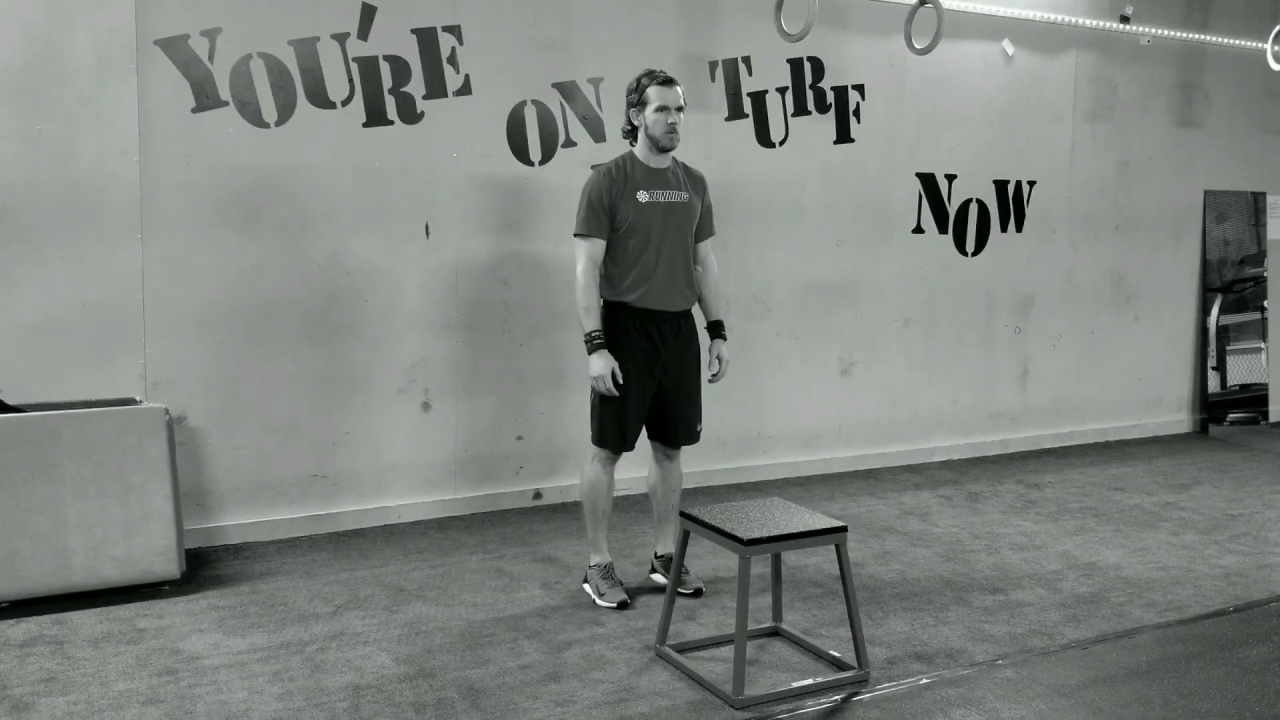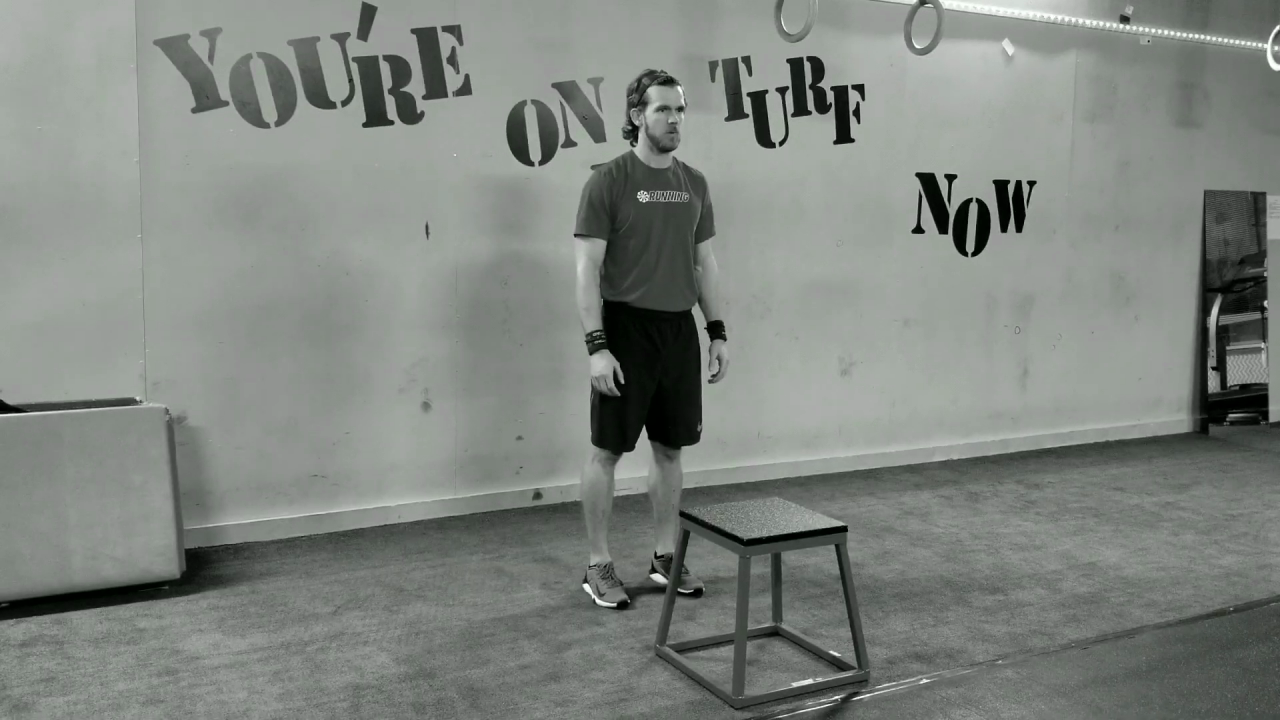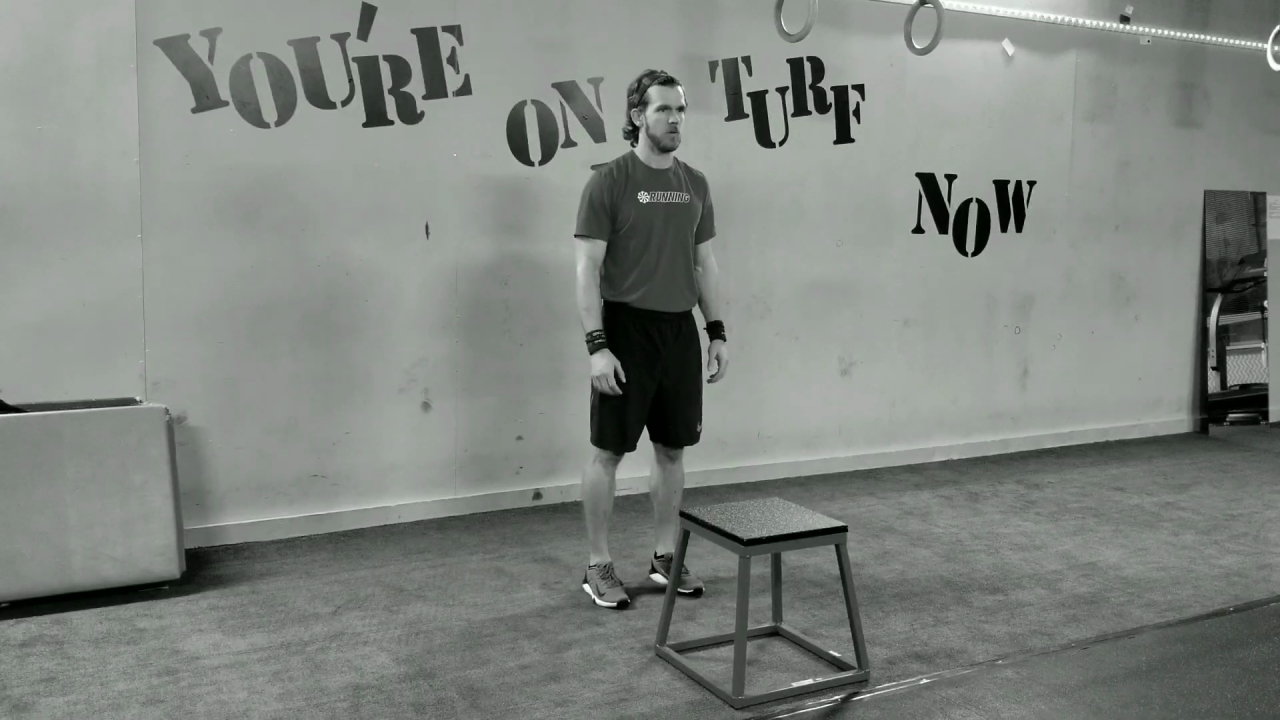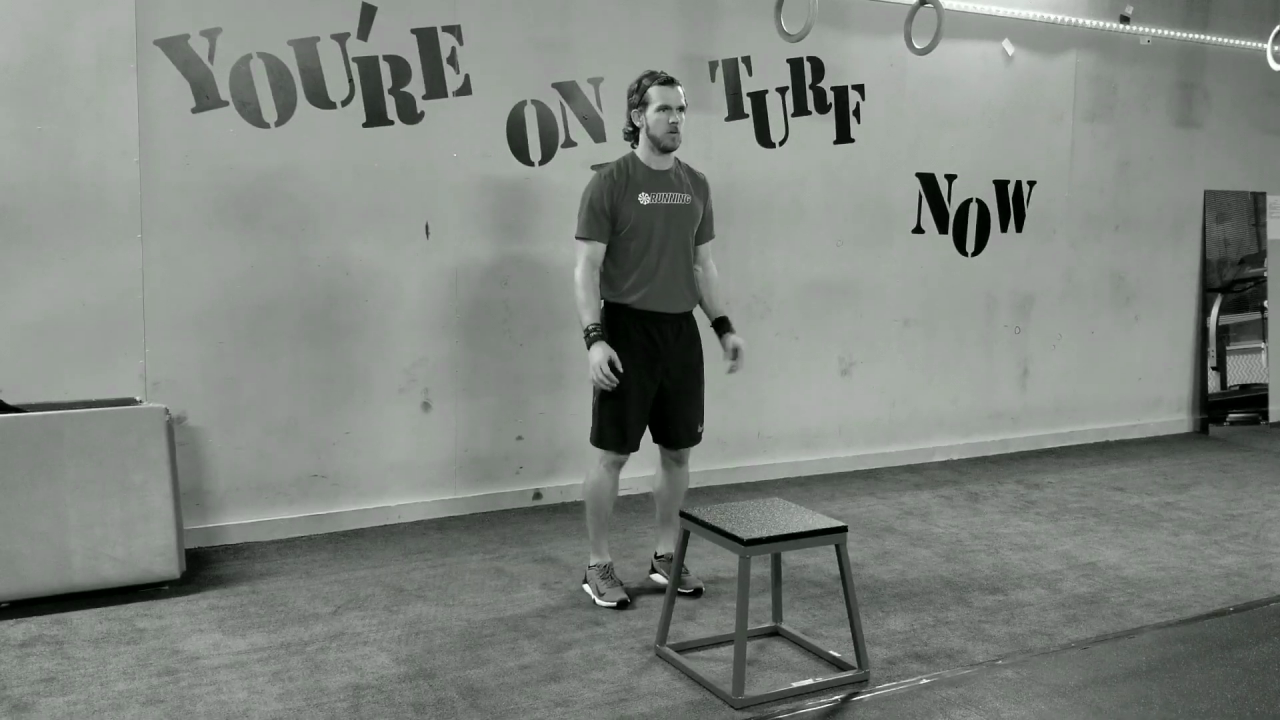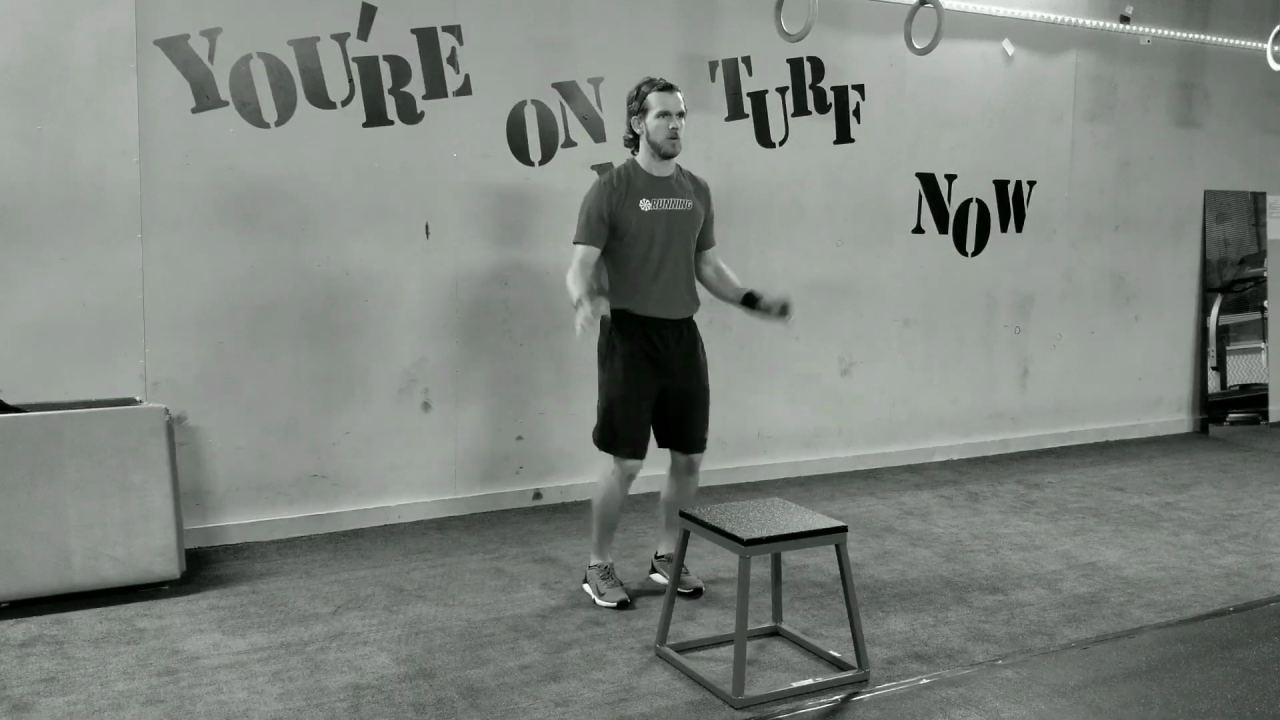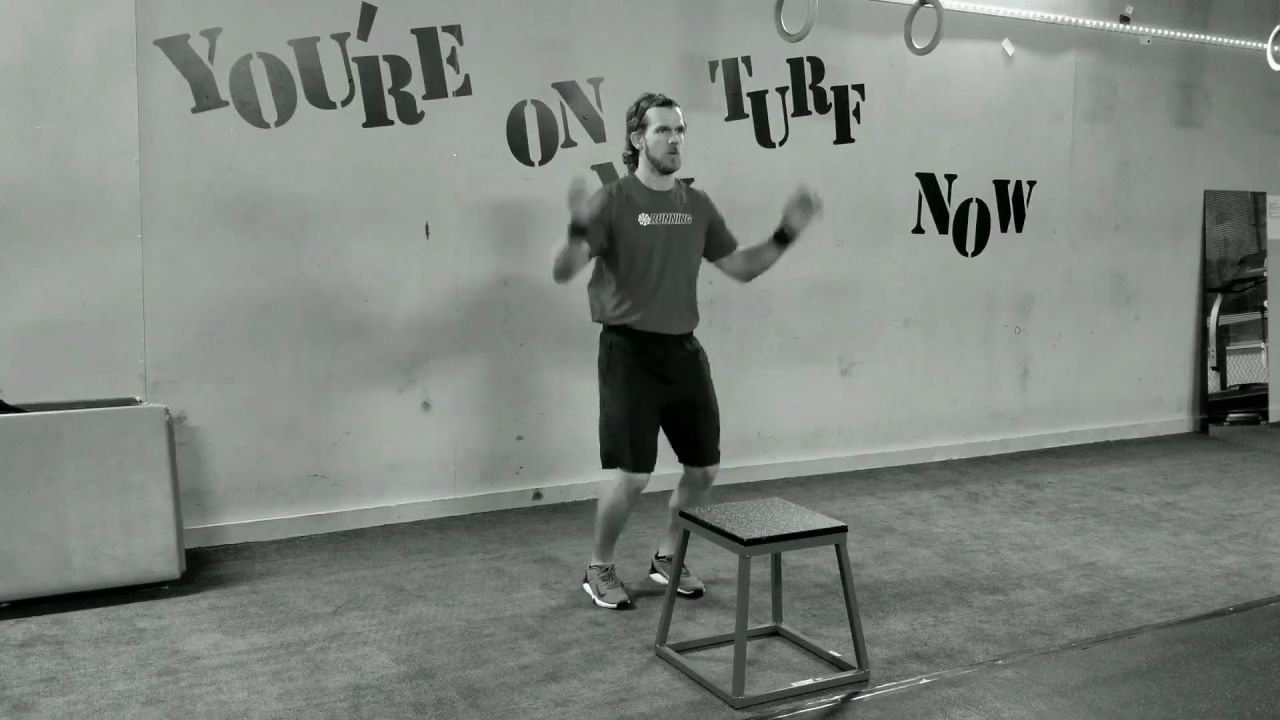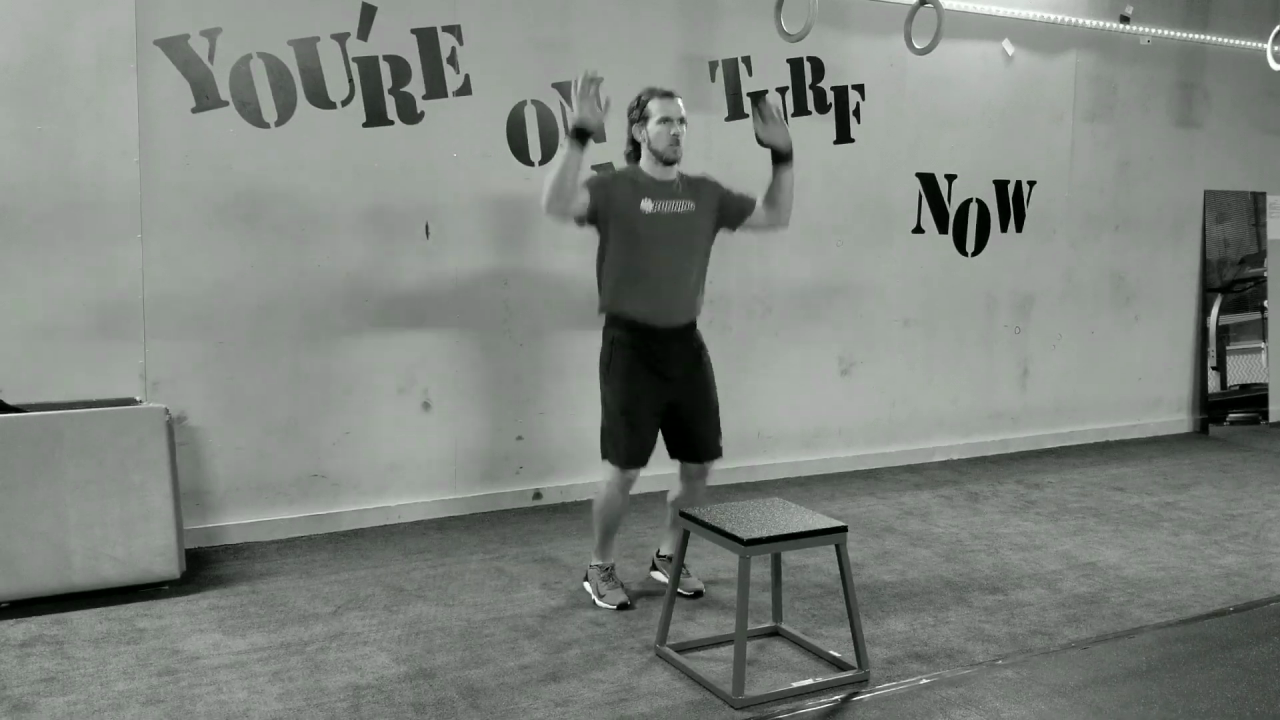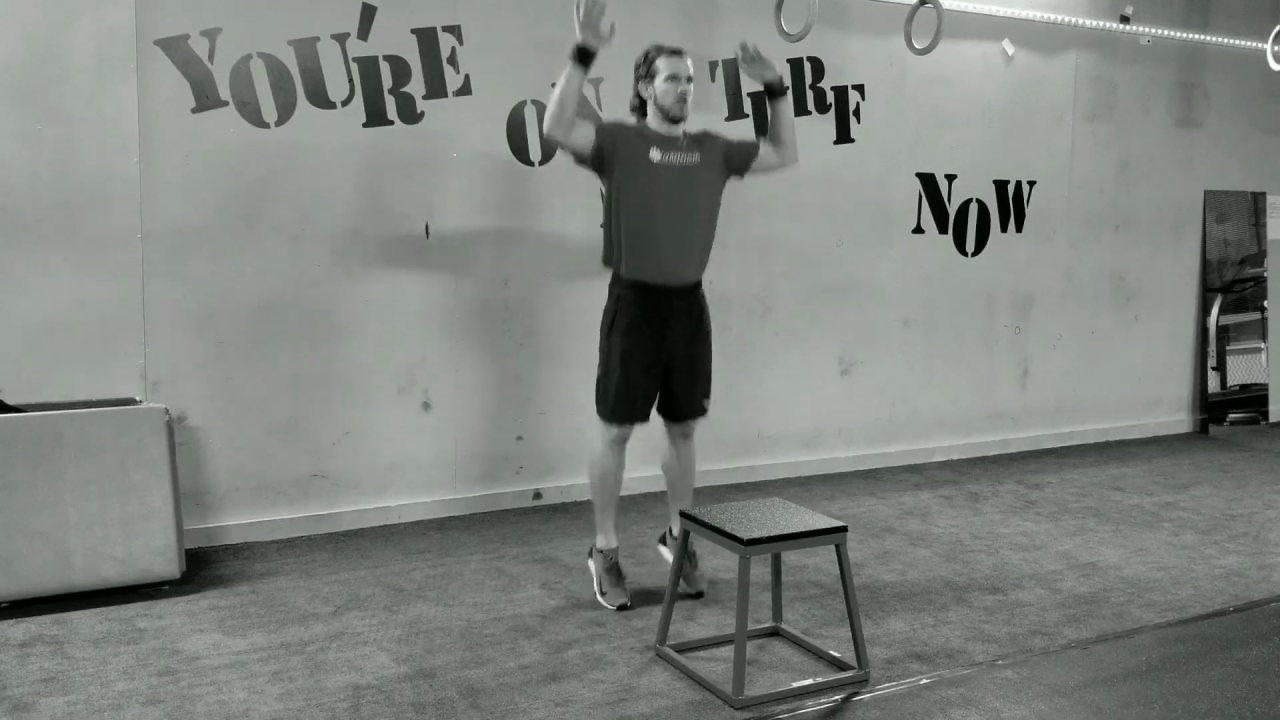
dt=0.1s
person 1, frame 1
left shoulder: (694, 183)
right shoulder: (607, 182)
left elbow: (704, 262)
right elbow: (587, 269)
left wrist: (717, 331)
right wrist: (596, 346)
left hip: (679, 331)
right hip: (625, 330)
left knee: (670, 448)
right knee: (607, 450)
left ankle: (666, 556)
right ankle: (599, 565)
person 1, frame 2
left shoulder: (694, 183)
right shoulder: (608, 181)
left elbow: (704, 262)
right elbow: (587, 269)
left wrist: (718, 331)
right wrist: (597, 346)
left hip: (679, 332)
right hip: (627, 330)
left knee: (670, 449)
right knee: (607, 451)
left ankle: (665, 556)
right ankle: (598, 565)
person 1, frame 3
left shoulder: (695, 184)
right shoulder: (609, 183)
left elbow: (704, 261)
right elbow: (588, 267)
left wrist: (716, 331)
right wrist: (598, 344)
left hip: (679, 331)
right hip: (626, 330)
left knee: (673, 450)
right knee: (609, 452)
left ankle: (665, 556)
right ankle: (599, 565)
person 1, frame 4
left shoulder: (695, 184)
right shoulder: (609, 184)
right elbow: (586, 269)
left wrist: (724, 326)
right wrist: (594, 338)
left hip: (680, 332)
right hip: (627, 331)
left knee: (677, 452)
right knee: (612, 454)
left ankle: (665, 556)
right ankle: (599, 565)
person 1, frame 5
left shoulder: (696, 190)
right shoulder: (610, 189)
left elbow: (707, 265)
right elbow: (580, 265)
left wrist: (754, 300)
right wrist: (584, 301)
left hip: (682, 336)
right hip: (630, 338)
left knee: (688, 457)
right knee: (624, 463)
left ankle: (667, 556)
right ankle: (598, 566)
person 1, frame 6
left shoulder: (697, 205)
right shoulder: (611, 202)
left elbow: (738, 266)
right elbow: (563, 271)
left wrist: (785, 234)
right wrist: (578, 226)
left hip: (684, 352)
right hip: (630, 353)
left knee: (704, 471)
right knee: (634, 477)
left ankle: (667, 558)
right ankle: (599, 568)
person 1, frame 7
left shoulder: (704, 193)
right shoulder: (613, 189)
left elbow: (776, 216)
right elbow: (556, 204)
left wrist: (781, 156)
right wrist: (581, 134)
left hip: (686, 345)
right hip: (630, 347)
left knee: (698, 465)
right knee: (626, 470)
left ankle: (669, 556)
right ankle: (599, 567)
person 1, frame 8
left shoulder: (710, 149)
right shoulder: (618, 141)
left elbow: (783, 154)
right elbow: (556, 128)
left wrist: (774, 90)
right wrist: (583, 52)
left hip: (690, 306)
right hip: (636, 305)
left knee: (683, 429)
right knee: (617, 431)
left ankle: (676, 534)
right ankle: (605, 548)
